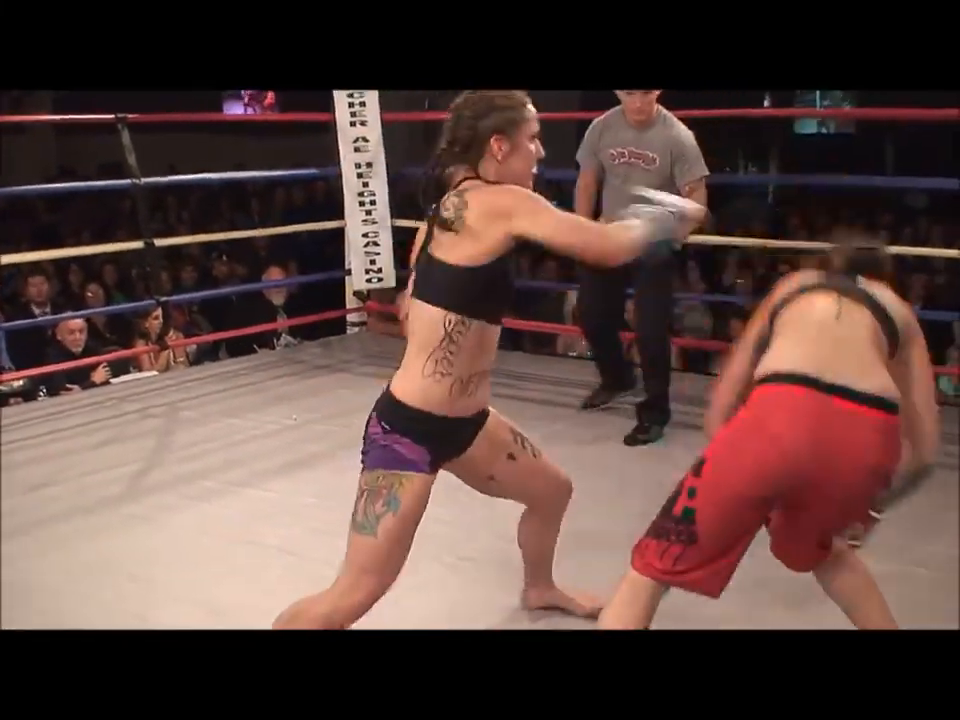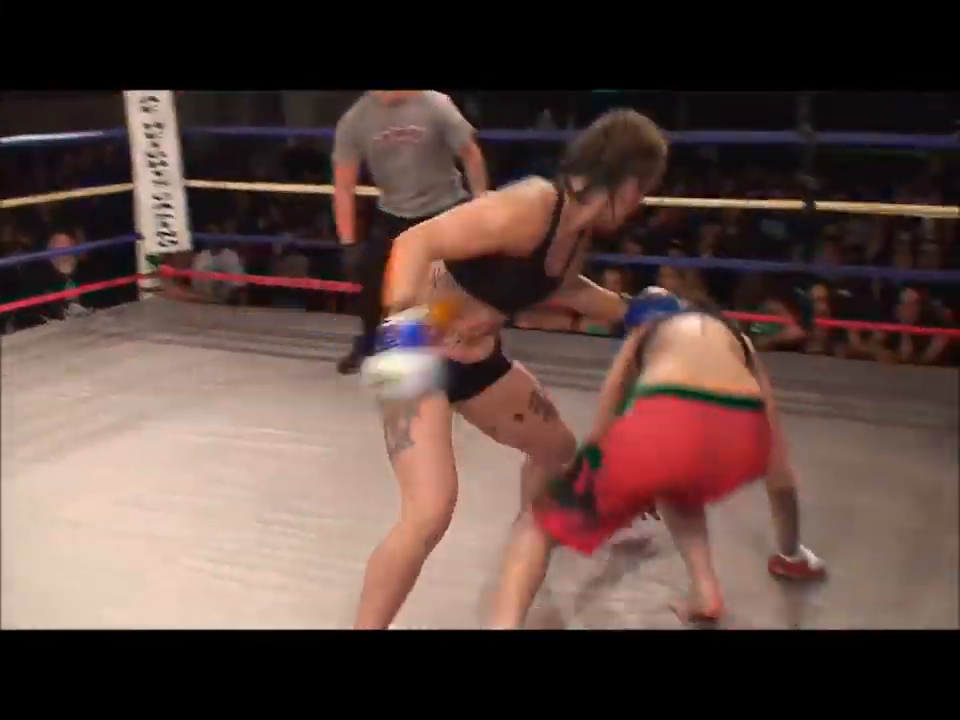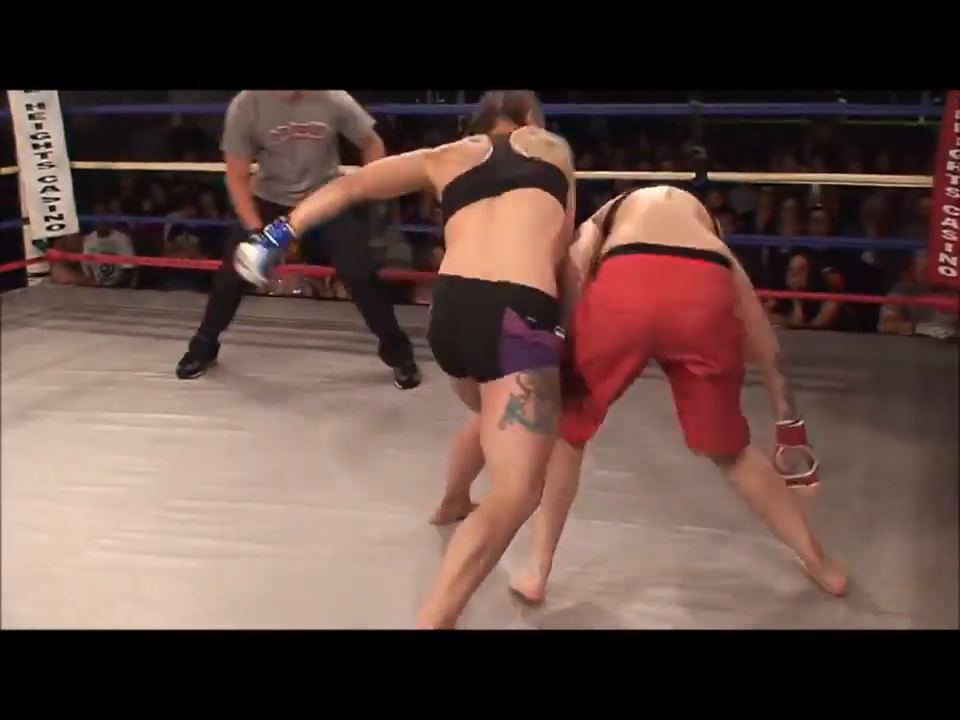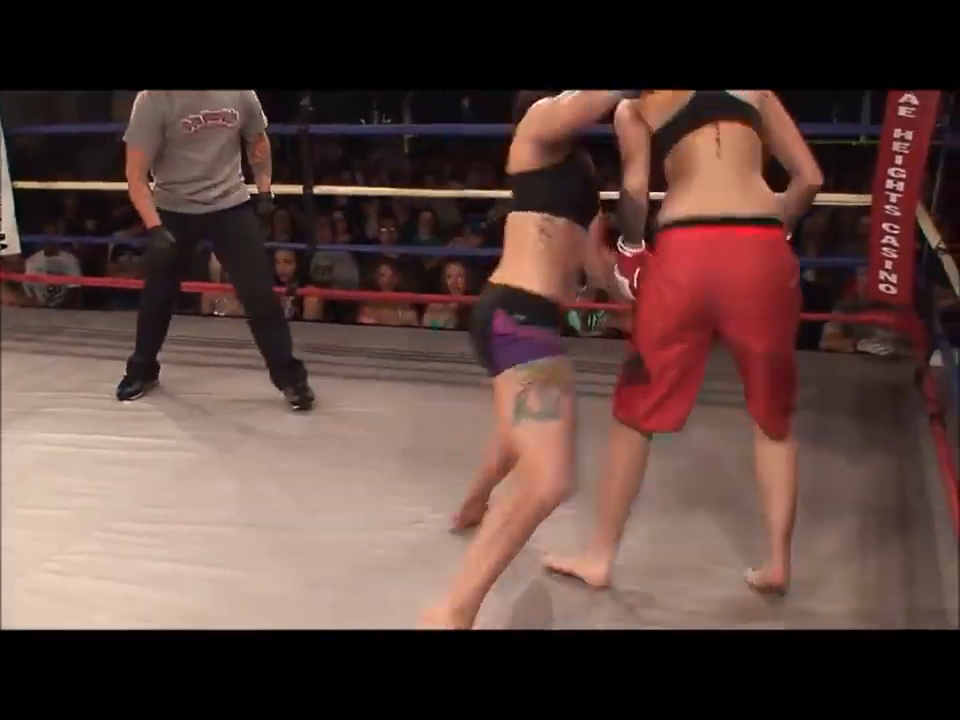
dt=0.5s
person 1, frame 1
left shoulder: (456, 205)
right shoulder: (499, 203)
right elbow: (612, 247)
right wrist: (665, 217)
left hip: (462, 421)
right hip: (405, 432)
left knee: (552, 492)
right knee: (355, 594)
left ankle: (539, 590)
person 1, frame 2
left shoulder: (580, 223)
right shoulder: (528, 209)
right elbow: (417, 242)
left wrist: (628, 311)
right wrist: (407, 327)
left hip: (479, 361)
right hip: (417, 358)
left knee: (556, 445)
right knee: (430, 513)
person 1, frame 3
left shoulder: (449, 157)
right shoulder: (553, 147)
left elbow: (354, 184)
right elbow: (559, 251)
left wrist: (279, 233)
left hip: (457, 313)
right hip: (520, 315)
left knee: (496, 415)
right knee: (517, 497)
left ankle: (453, 509)
right ankle: (430, 626)
person 1, frame 4
left shoulder: (574, 157)
right shoulder: (544, 124)
left elbow: (590, 250)
right elbow: (566, 112)
left hip: (513, 314)
right hip: (520, 320)
left knee: (529, 428)
right knee: (550, 483)
left ankle: (471, 510)
right ankle: (452, 613)
person 2, frame 1
left shoulder: (793, 285)
right shoulder: (899, 310)
left elbow: (719, 413)
right elbow: (925, 449)
right wrist: (868, 493)
left hip: (782, 420)
right hip: (869, 438)
left knee: (647, 572)
right knee: (814, 549)
person 2, frame 2
left shoulder: (647, 330)
left elbow: (600, 434)
right elbow: (781, 475)
right wrist: (790, 554)
left hip: (664, 430)
right hip: (742, 439)
left knee: (541, 524)
right ankle: (706, 589)
person 2, frame 3
left shoulder: (608, 216)
right elbow: (767, 348)
right wrist: (789, 427)
left hip: (626, 286)
right hip: (703, 289)
left knee: (570, 424)
right knee: (732, 450)
left ankle: (536, 571)
right ankle: (821, 565)
person 2, frame 4
left shoulder: (636, 105)
right shoulder: (754, 93)
left elbow: (635, 189)
right elbow: (811, 178)
left wrist: (630, 250)
left hip: (685, 254)
right hip: (759, 252)
left knee: (637, 411)
right knee: (774, 418)
left ankle: (597, 557)
right ankle: (778, 561)
person 3, frame 1
left shoulder: (677, 137)
right shoulder: (602, 128)
left elbow: (697, 194)
right elbow: (586, 182)
left wrist: (677, 235)
left hip: (656, 246)
left knee: (651, 331)
right knee: (593, 317)
left ankle: (654, 411)
right ankle: (617, 378)
person 3, frame 2
left shoulder: (435, 106)
right shoulder: (354, 121)
left elbow: (469, 152)
right elbow: (343, 186)
right wrist: (348, 243)
left hip: (444, 209)
right hip: (394, 214)
right knee: (372, 281)
right ankle: (368, 345)
person 3, frame 3
left shoulder: (331, 100)
right shoulder: (245, 107)
left elbow: (371, 144)
right elbow: (237, 177)
right wrist: (256, 231)
right hip: (269, 199)
left knee: (361, 275)
right knee: (232, 275)
left ankle: (397, 353)
right ankle: (203, 348)
person 3, frame 4
left shoulder: (241, 95)
right shoulder: (154, 100)
left elbow: (258, 142)
right elbow: (135, 172)
left wrist: (265, 192)
right wrist: (154, 228)
left hip: (231, 206)
right hip: (173, 211)
left knee: (260, 293)
right knee: (157, 294)
left ankle: (290, 376)
right ankle: (142, 370)
